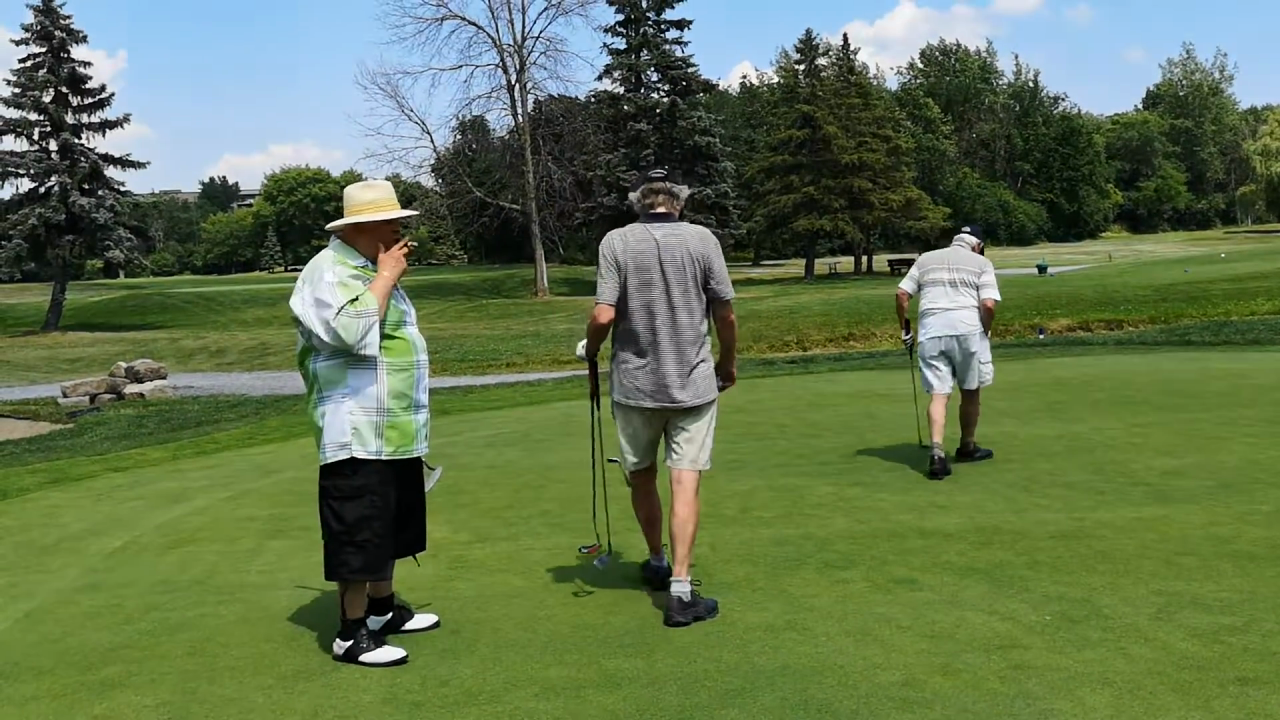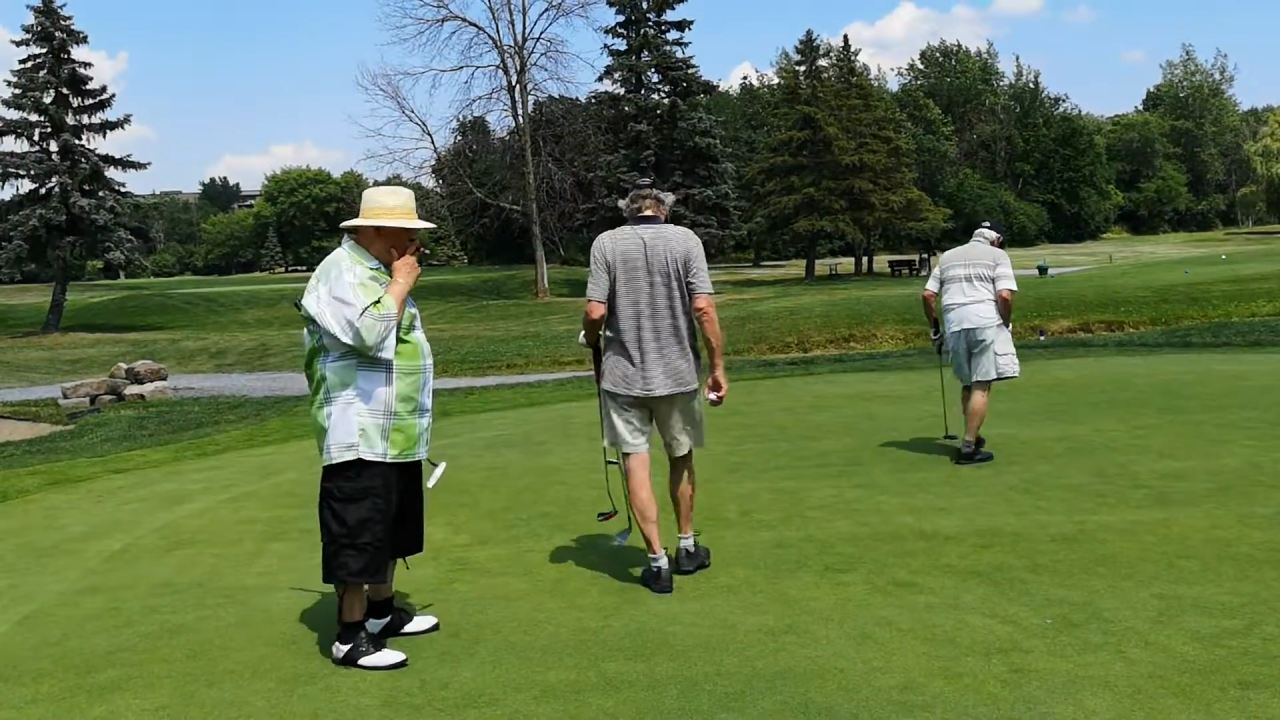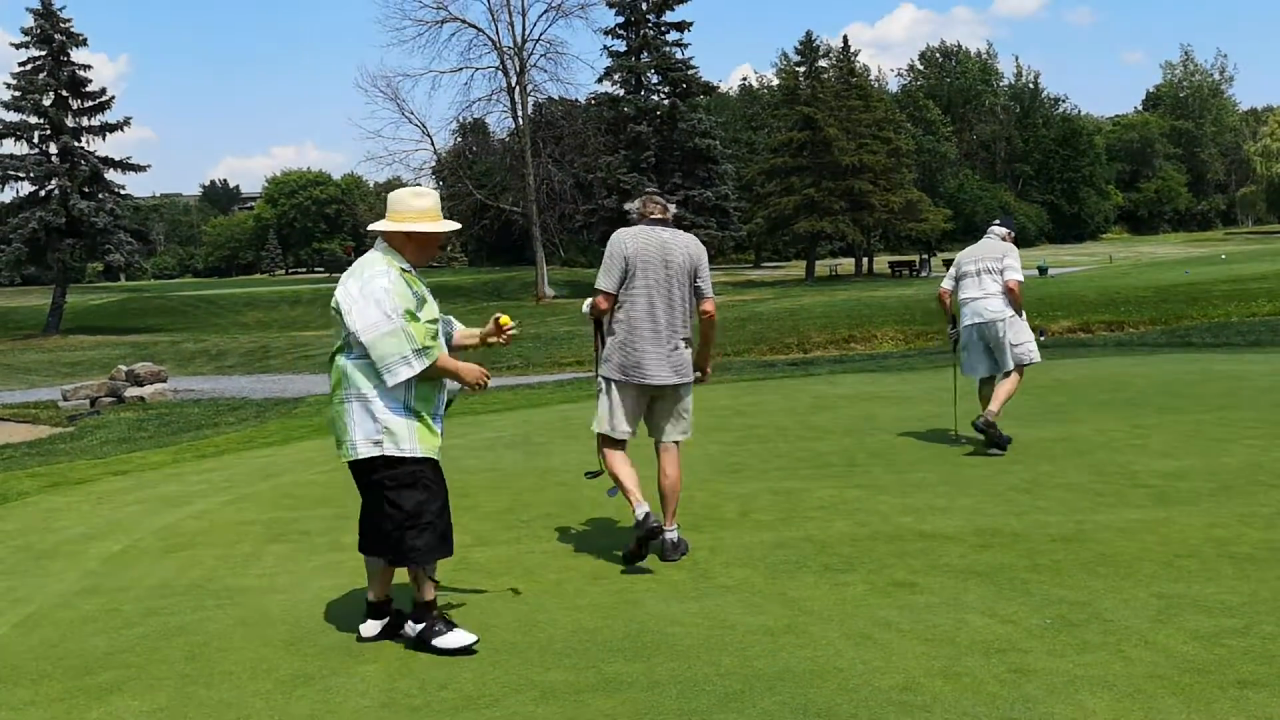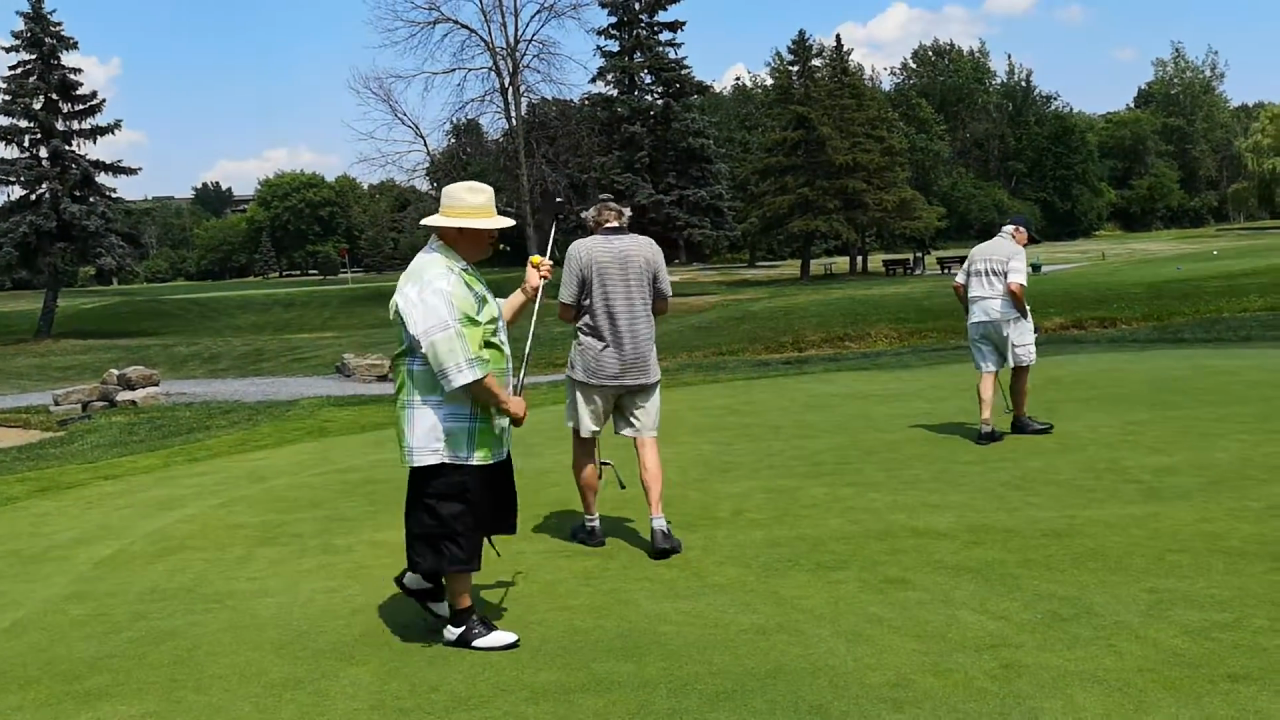
dt=0.5s
person 1, frame 1
left shoulder: (371, 269)
right shoulder: (329, 271)
right elbow: (353, 331)
right wrist: (386, 278)
left hip: (395, 429)
right hip: (356, 431)
left knee: (390, 524)
right knee: (358, 529)
left ankle: (383, 609)
right ankle: (352, 633)
person 1, frame 2
left shoulder: (376, 270)
right shoulder: (342, 272)
right elbow: (372, 333)
right wrist: (402, 283)
left hip: (394, 430)
right hip: (360, 431)
left knee: (389, 525)
right knee: (358, 531)
left ankle: (382, 611)
right ankle: (350, 636)
person 1, frame 3
left shoulder: (403, 274)
right shoulder: (374, 276)
left elbow: (436, 333)
right elbow: (401, 352)
left wrist: (482, 335)
right wrist: (460, 371)
left hip: (399, 423)
right hip: (384, 425)
left knee: (389, 519)
right knee: (420, 514)
left ankle: (379, 614)
right ankle: (427, 615)
person 1, frame 4
left shoulder: (458, 270)
right shoulder: (432, 278)
left elbow: (487, 327)
right elbow: (456, 360)
left wrist: (526, 291)
right wrist: (505, 400)
left hip: (475, 424)
right hip: (447, 428)
left knee: (487, 509)
right knee: (455, 520)
left ankle: (425, 575)
right ankle: (463, 620)
person 2, frame 1
left shoulder: (616, 241)
right shoulder: (702, 239)
left elbow: (603, 316)
right elbow: (724, 314)
left wrist: (590, 349)
right wrist: (728, 361)
left hip: (634, 384)
right hip: (692, 383)
left knee: (642, 474)
right knee: (685, 481)
left ankle: (657, 562)
right ankle: (680, 589)
person 2, frame 2
left shoulder: (606, 243)
right shoulder: (686, 240)
left elbow: (596, 313)
right elbow: (704, 308)
left wrist: (590, 337)
right wrist: (717, 366)
left hip: (623, 374)
right hip: (678, 373)
left knee: (637, 465)
right knee: (682, 459)
left ankle: (658, 563)
right ankle: (686, 546)
person 2, frame 3
left shoulder: (622, 238)
right shoulder: (692, 244)
left elbow: (603, 303)
right elbow: (708, 310)
left wrist: (591, 308)
right wrist: (704, 357)
left hip: (624, 363)
right hip: (675, 365)
left knee: (611, 443)
right knee: (668, 448)
left ankle: (641, 513)
right ankle: (670, 535)
person 2, frame 4
left shoulder: (580, 249)
right shoulder: (649, 247)
left elbow: (566, 312)
right elbow: (662, 306)
left hip: (593, 365)
right hip: (641, 364)
left knee: (584, 441)
right knee: (647, 442)
left ankle: (591, 524)
right ankle: (659, 525)
person 3, frame 1
left shoulder: (926, 259)
right shoulder: (981, 263)
left elbow: (901, 294)
right elbow: (989, 305)
left wrist: (905, 328)
right wrist: (985, 332)
left hip: (931, 333)
right hip: (967, 330)
left knee: (939, 394)
right knee: (970, 391)
left ankle: (938, 453)
right ankle: (966, 447)
person 3, frame 2
left shoulder: (947, 256)
right shoulder: (998, 255)
left elbow: (928, 295)
right elbow: (1005, 295)
left wrist: (934, 327)
right wrist: (1006, 324)
left hip: (955, 326)
right hip: (986, 324)
left knee: (970, 383)
right knee: (981, 386)
left ankle: (971, 437)
right ankle: (968, 447)
person 3, frame 3
left shoulder: (963, 254)
right shoulder: (1007, 249)
left elbow: (943, 292)
right elbow: (1012, 285)
left wrist: (952, 323)
right wrist: (1020, 314)
left hip: (970, 320)
right hip: (1000, 316)
left knee: (986, 376)
right knee: (1015, 371)
left ankle: (991, 430)
right ankle: (987, 419)
person 3, frame 4
left shoulder: (977, 250)
right shoulder: (1015, 250)
left elbow: (958, 285)
right elbow: (1014, 288)
left wrist: (970, 309)
right wrist: (1024, 313)
left hip: (978, 318)
right hip: (1007, 316)
left knee: (987, 371)
right knee: (1021, 368)
left ankle: (986, 427)
right ankle: (1020, 420)
